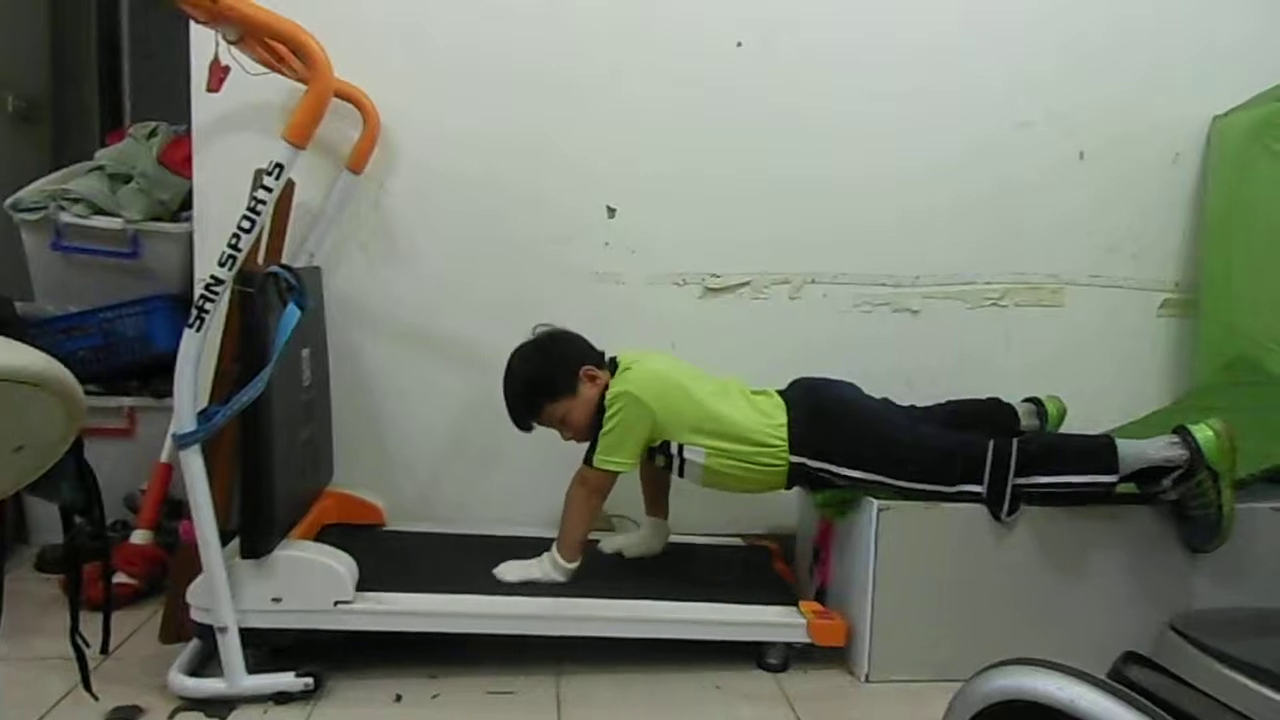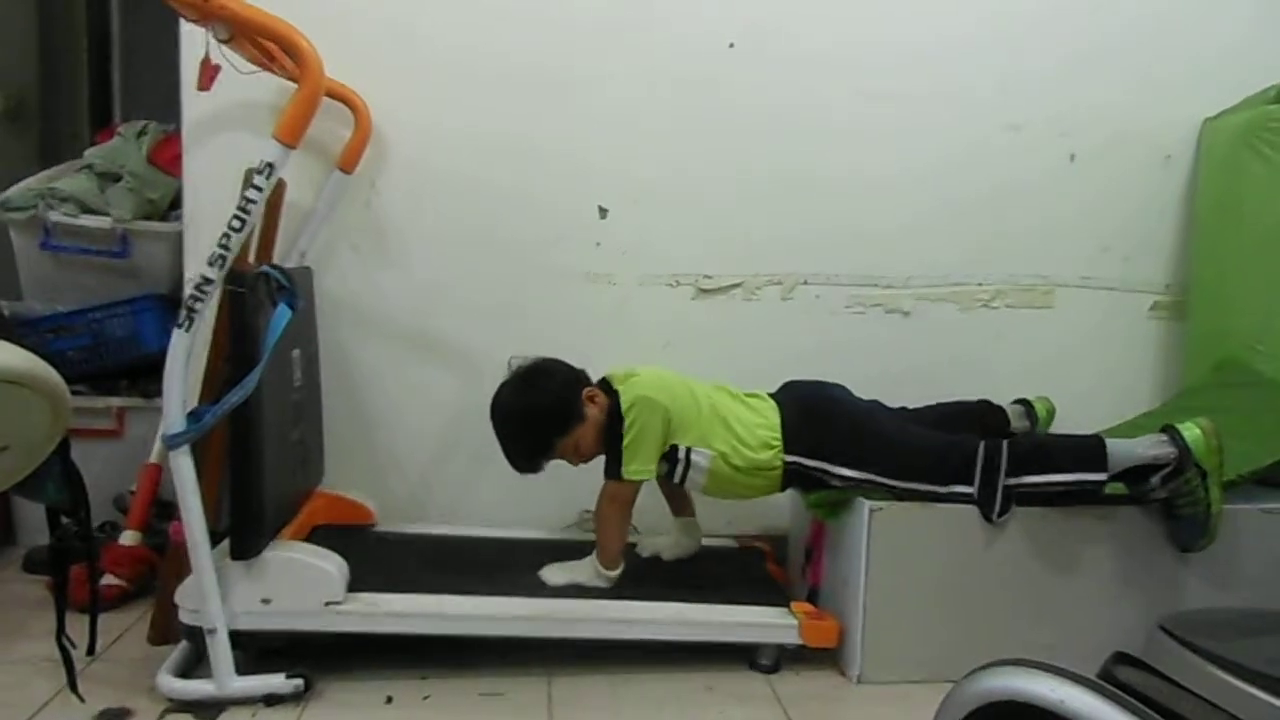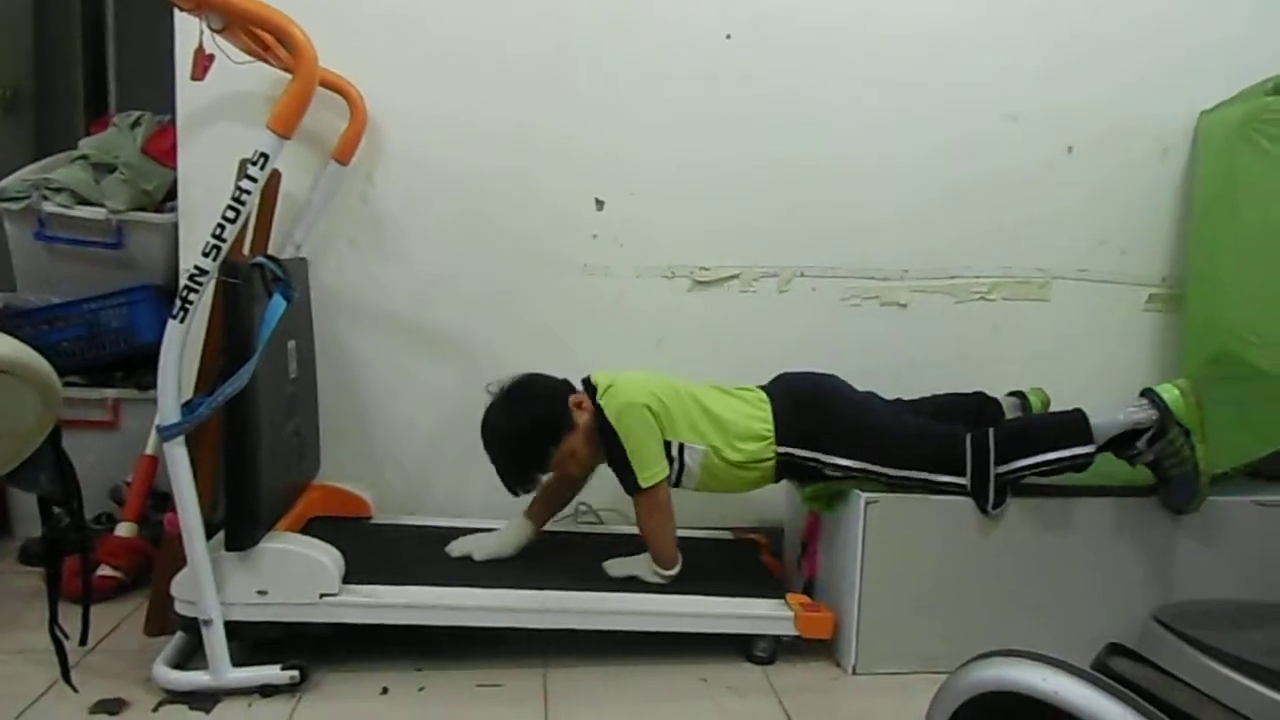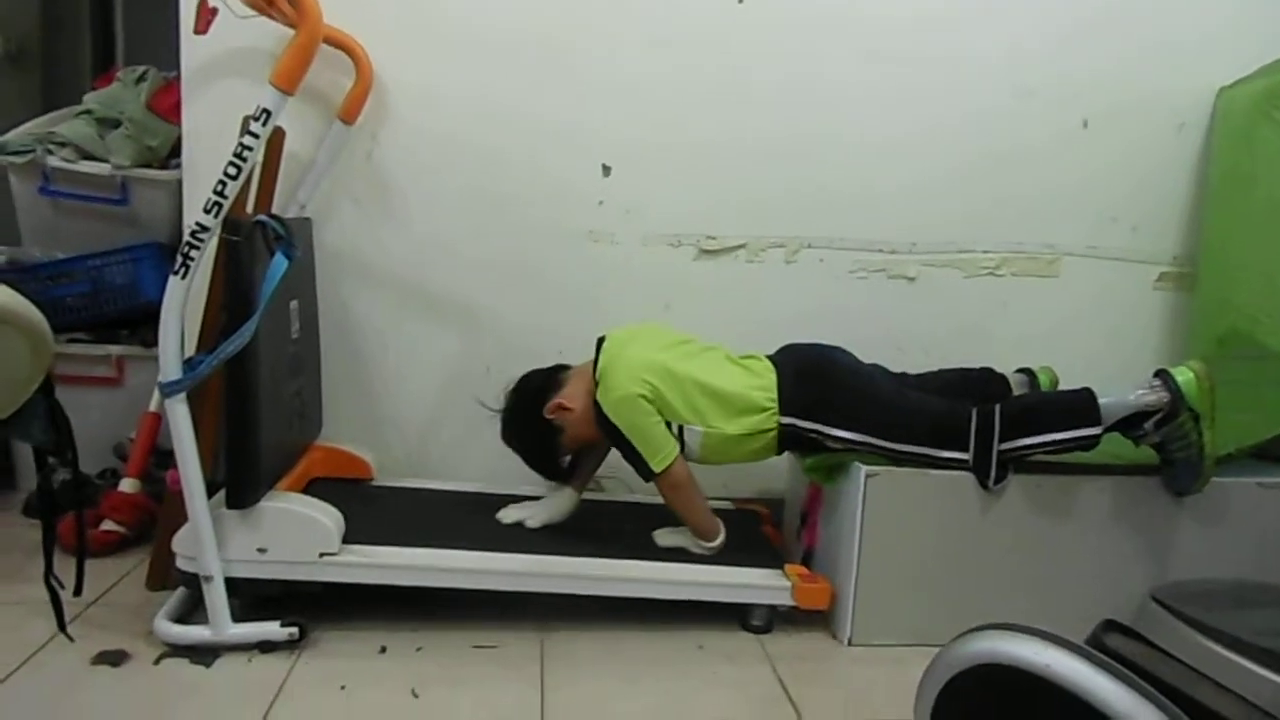
dt=0.7s
person 1, frame 1
left shoulder: (626, 393)
right shoulder: (637, 370)
left elbow: (590, 487)
right elbow: (657, 456)
left wrist: (558, 563)
right wrist: (653, 532)
left hip: (819, 440)
right hip: (810, 408)
left knee: (981, 471)
right knee: (926, 426)
left ankle: (1177, 458)
person 1, frame 2
left shoulder: (634, 400)
right shoulder: (621, 391)
left elbow: (616, 499)
right elbow: (670, 460)
left wrist: (599, 568)
right wrist: (684, 531)
left hip: (813, 439)
right hip: (800, 415)
left knee: (978, 472)
right knee: (917, 428)
left ankle: (1164, 454)
right ankle: (1016, 416)
person 1, frame 3
left shoulder: (624, 408)
right shoulder: (595, 409)
left elbow: (653, 503)
right elbow: (564, 488)
left wrist: (659, 564)
right wrist: (514, 533)
left hip: (808, 430)
right hip: (792, 405)
left knee: (970, 463)
right knee: (912, 421)
left ankle: (1143, 421)
right ankle: (1010, 408)
person 1, frame 4
left shoulder: (619, 394)
right shoulder: (612, 349)
left elbow: (674, 478)
right elbow: (605, 438)
left wrist: (707, 538)
right wrist: (559, 498)
left hip: (807, 404)
right hip: (799, 372)
left knee: (974, 437)
right knee: (918, 395)
left ankle: (1155, 400)
